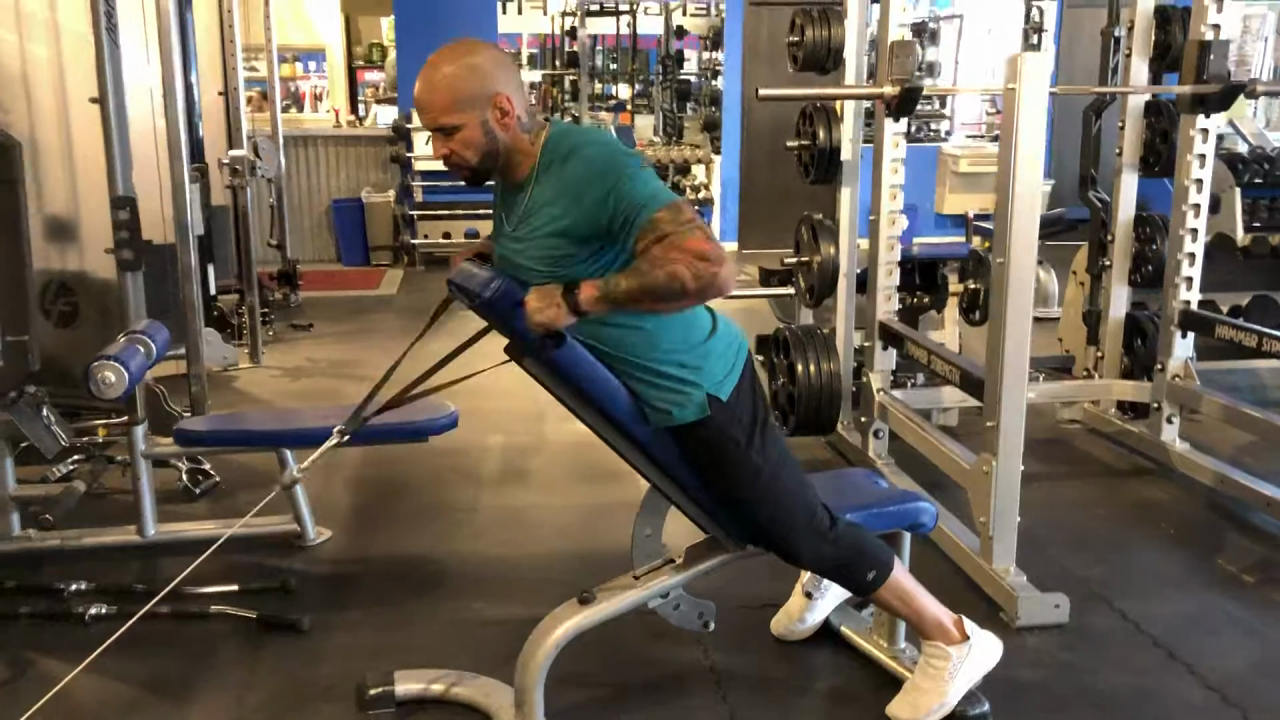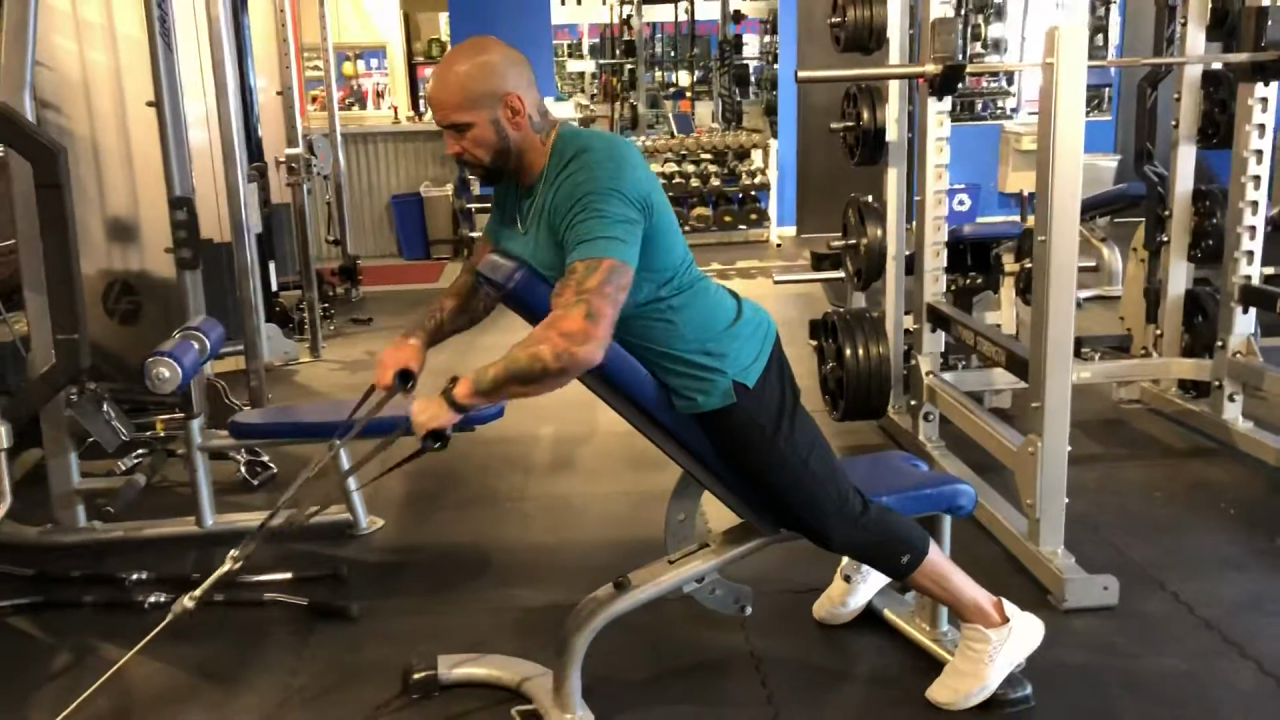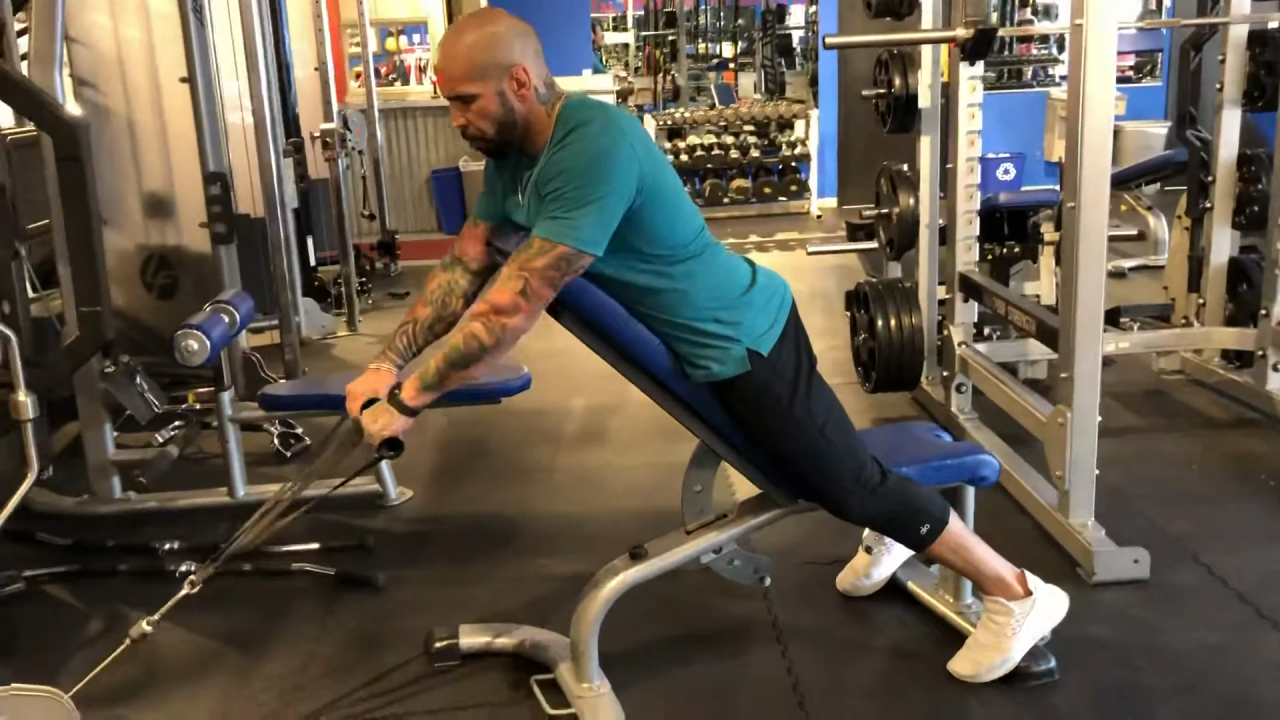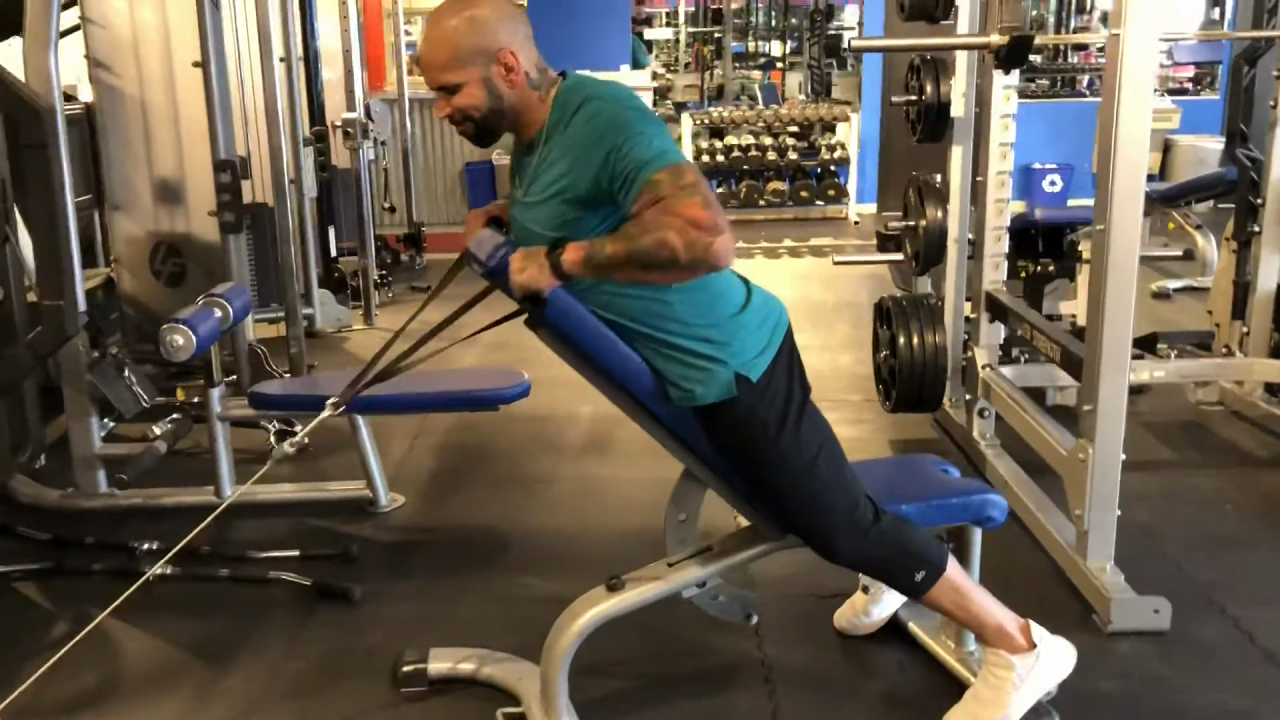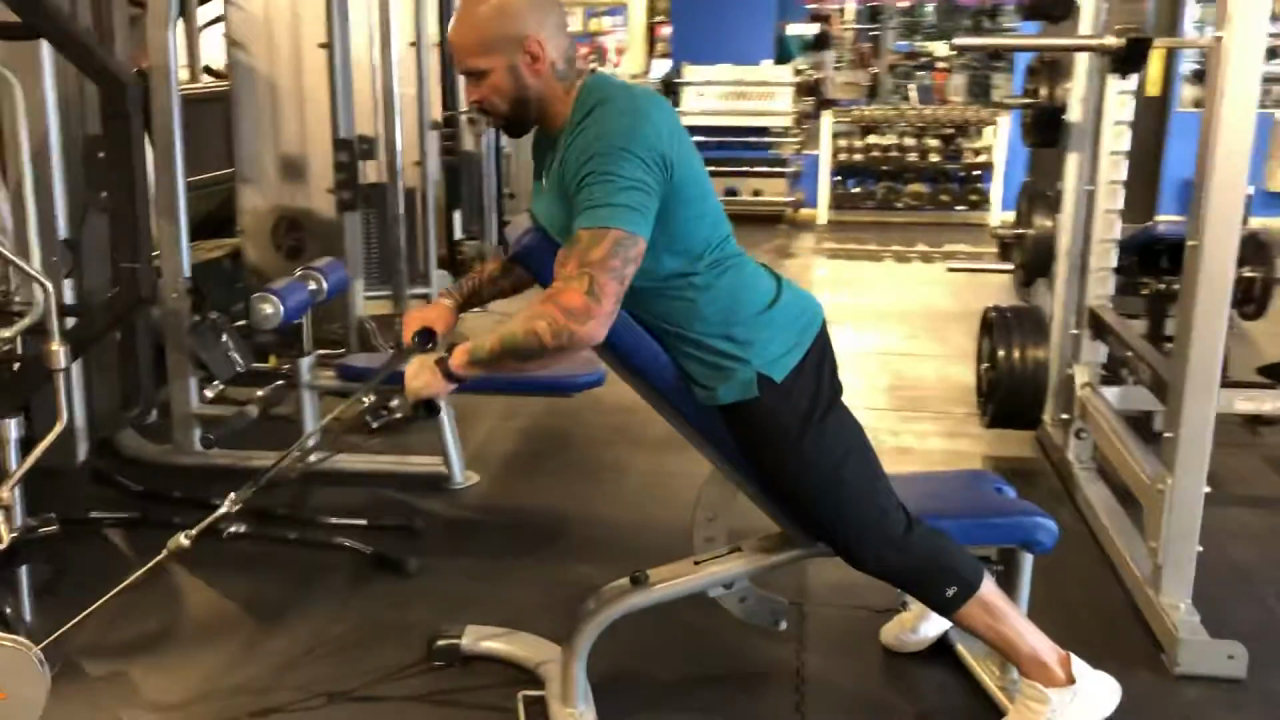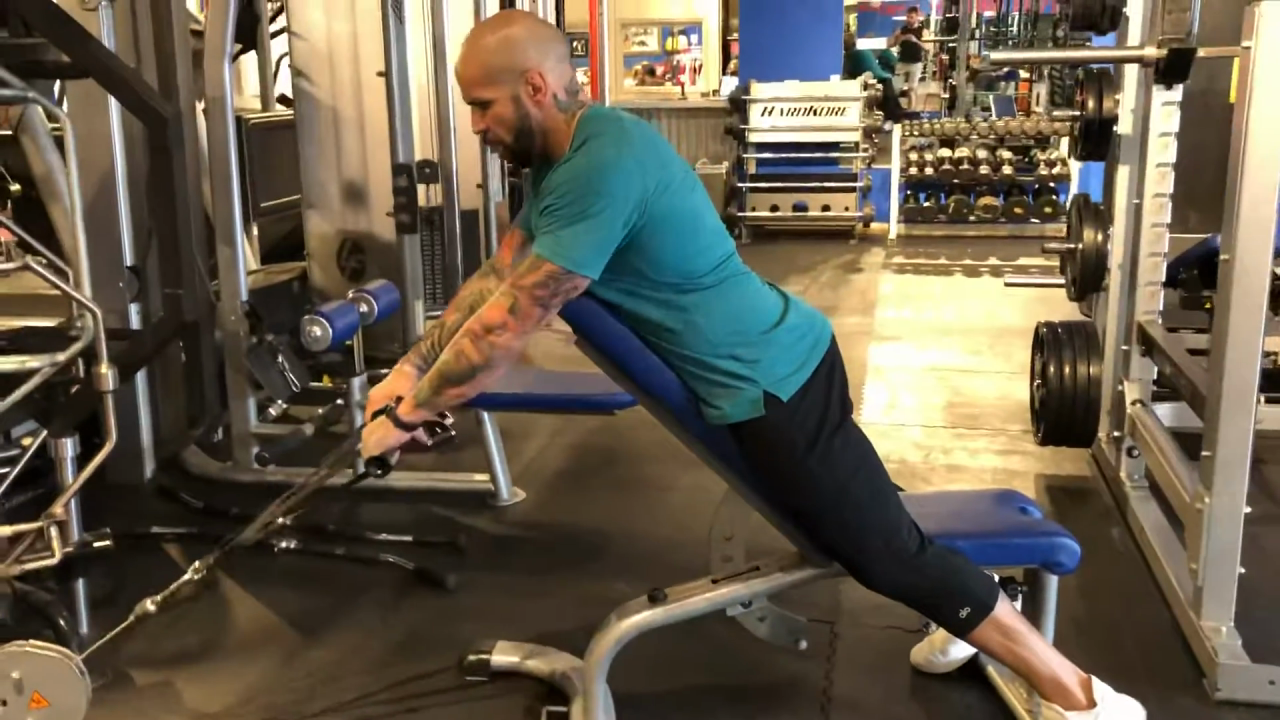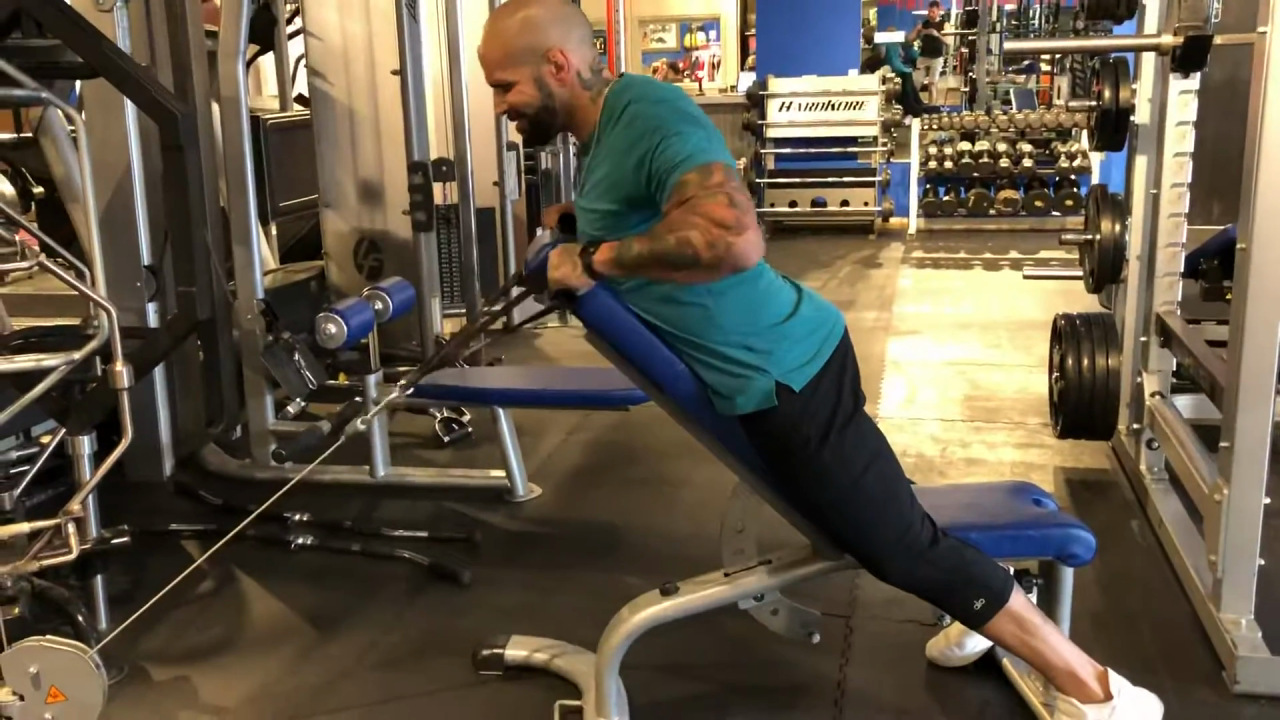
dt=0.7s
person 1, frame 1
left shoulder: (592, 164)
right shoulder: (512, 172)
left elbow: (709, 270)
left wrist: (576, 300)
right wrist: (485, 257)
left hip: (693, 387)
right hip: (646, 387)
left knee: (796, 526)
left ankle: (954, 639)
right ankle: (823, 579)
person 1, frame 2
left shoulder: (595, 176)
right shoulder: (515, 178)
left elbow: (578, 341)
right elbow: (484, 274)
left wrist: (458, 397)
right wrist: (421, 336)
left hip: (723, 371)
right hip: (681, 371)
left knee: (829, 509)
right knee: (796, 496)
left ankle: (994, 621)
right ankle: (864, 562)
person 1, frame 3
left shoulder: (595, 149)
right shoulder: (511, 155)
left elbow: (511, 310)
right elbow: (466, 268)
left wrist: (409, 399)
right wrist: (390, 360)
left hip: (740, 340)
right hip: (697, 340)
left knee: (849, 480)
right knee: (814, 466)
left ankle: (1018, 594)
right ankle: (886, 536)
person 1, frame 4
left shoulder: (602, 117)
right shoulder: (533, 136)
left elbow: (706, 239)
left wrist: (561, 260)
right wrist: (502, 219)
left hip: (727, 361)
right hip: (693, 360)
left knee: (839, 521)
left ankle: (1022, 647)
right ankle: (887, 576)
person 1, frame 5
left shoulder: (614, 135)
right shoulder: (562, 130)
left elbow: (581, 315)
left wrist: (455, 367)
right wrist: (455, 298)
left hip: (760, 363)
right hip: (750, 347)
left knee: (872, 532)
right ankle: (938, 593)
person 1, frame 6
left shoulder: (599, 168)
right shoulder: (571, 153)
left elbow: (504, 326)
right elbow: (499, 276)
left wrist: (407, 414)
right wrist: (410, 367)
left hip: (770, 384)
right hip: (770, 363)
left knee: (888, 552)
right knee: (871, 527)
right ankle: (972, 614)
person 1, frame 7
left shoulder: (647, 114)
right shoulder: (605, 129)
left elbow: (733, 242)
left wrist: (595, 261)
right wrist: (577, 223)
left hip: (782, 376)
right hip: (782, 358)
left knee: (903, 547)
right knee: (887, 523)
right ankle: (994, 608)
